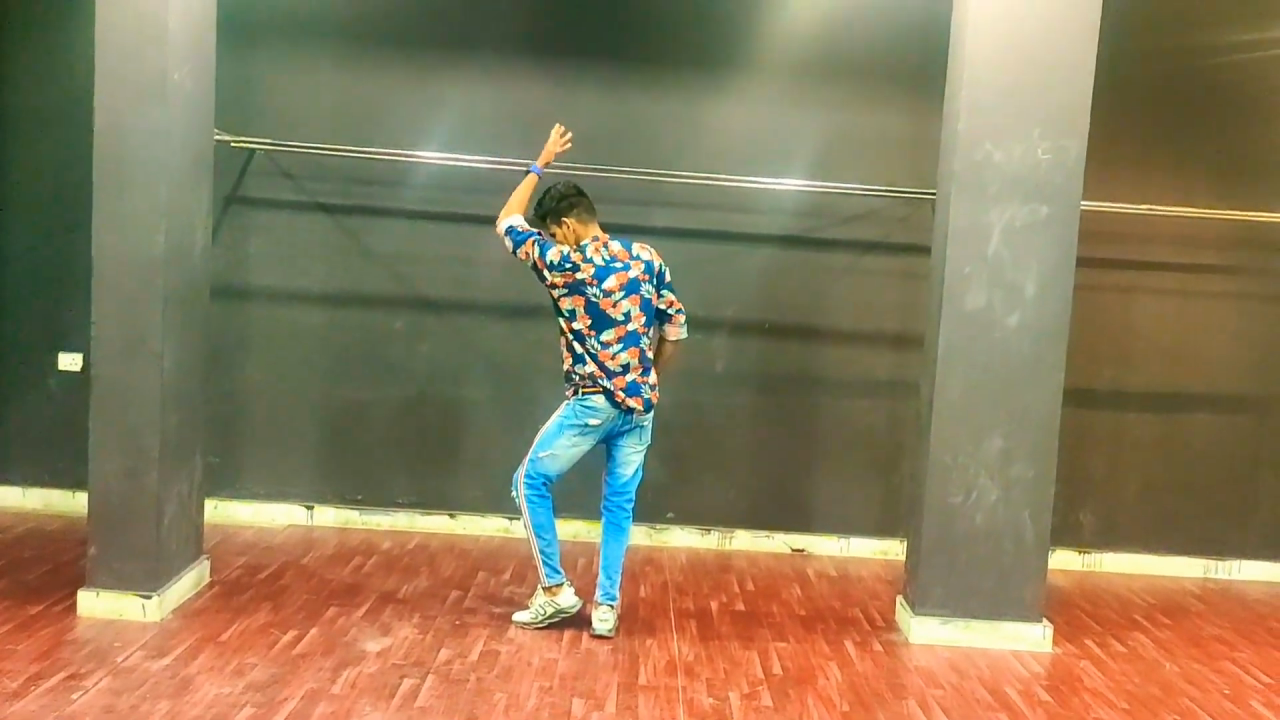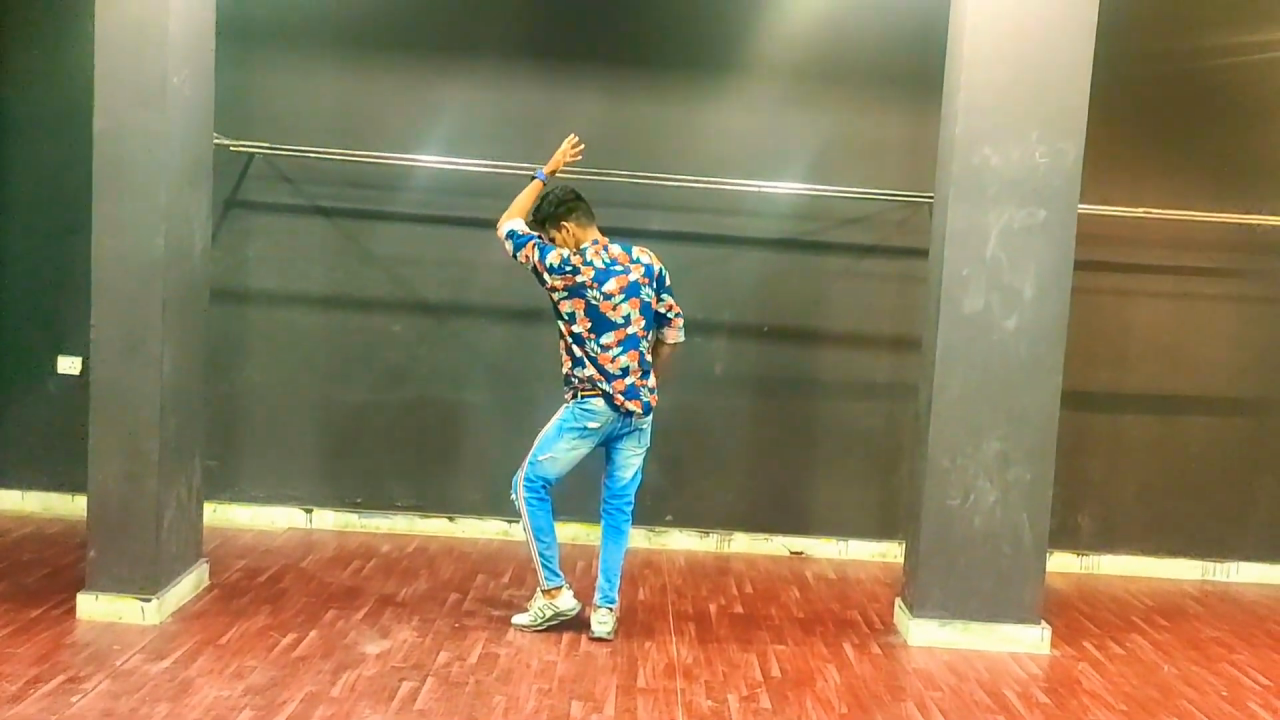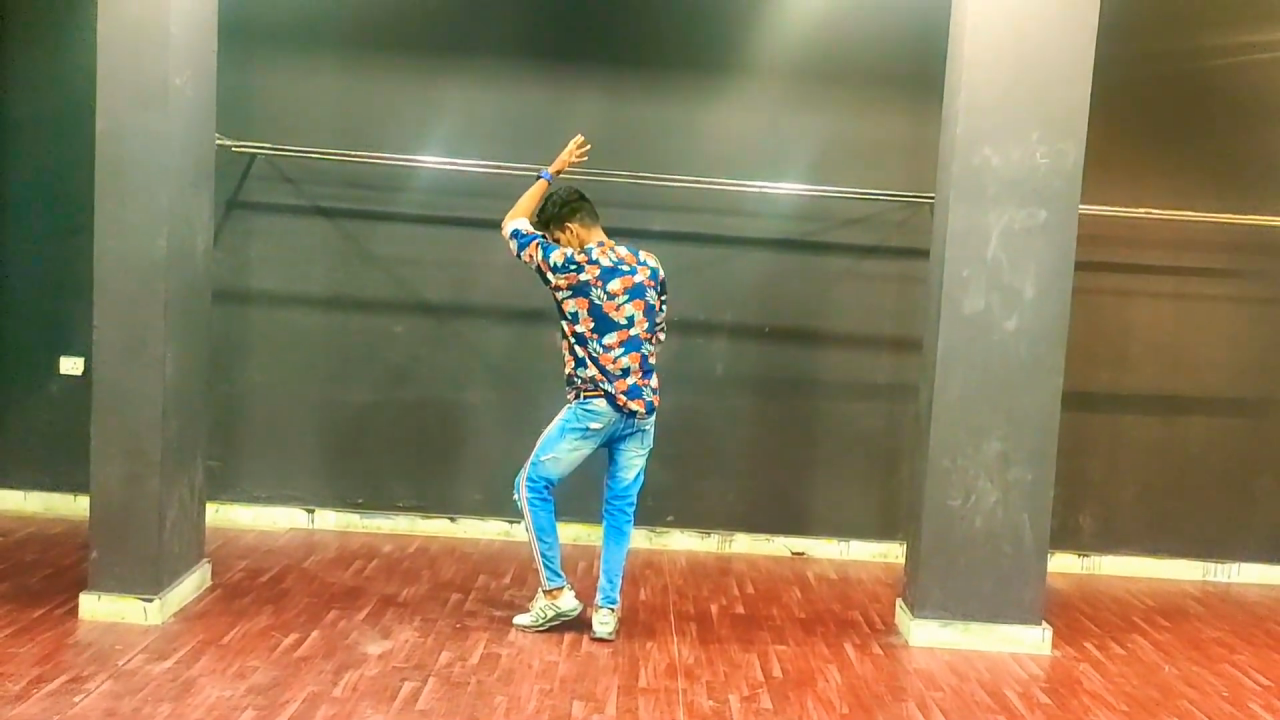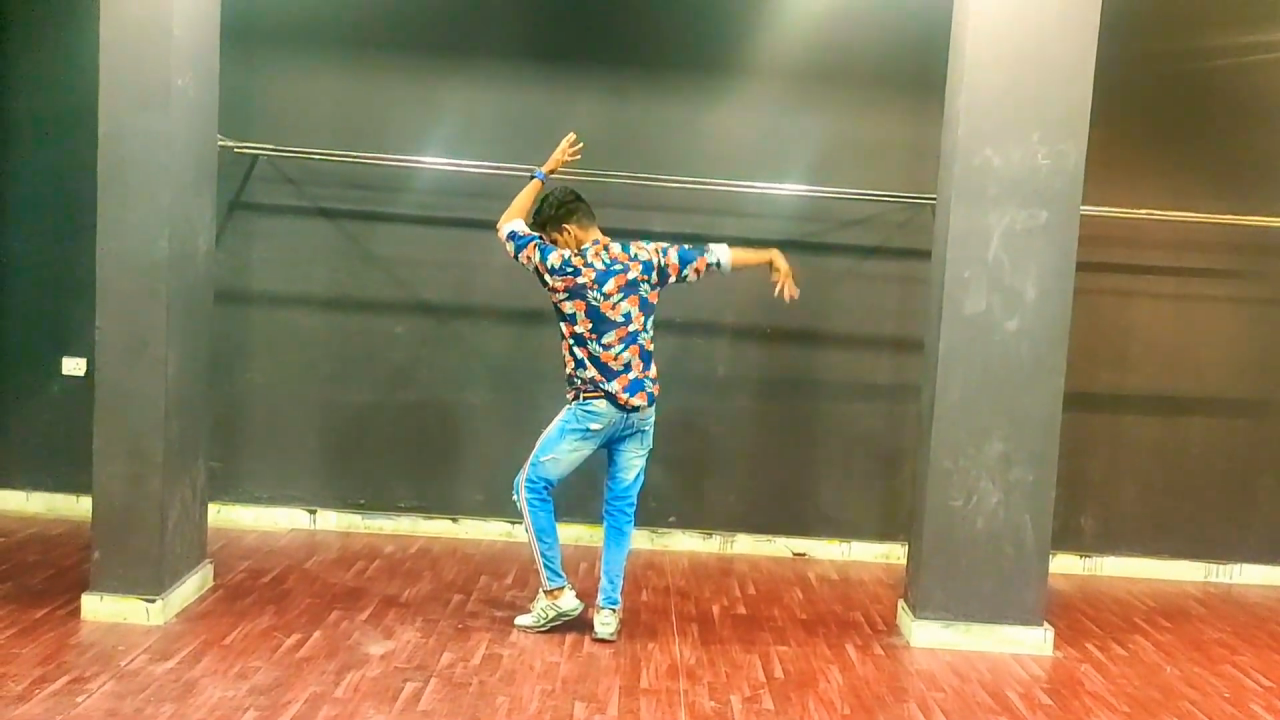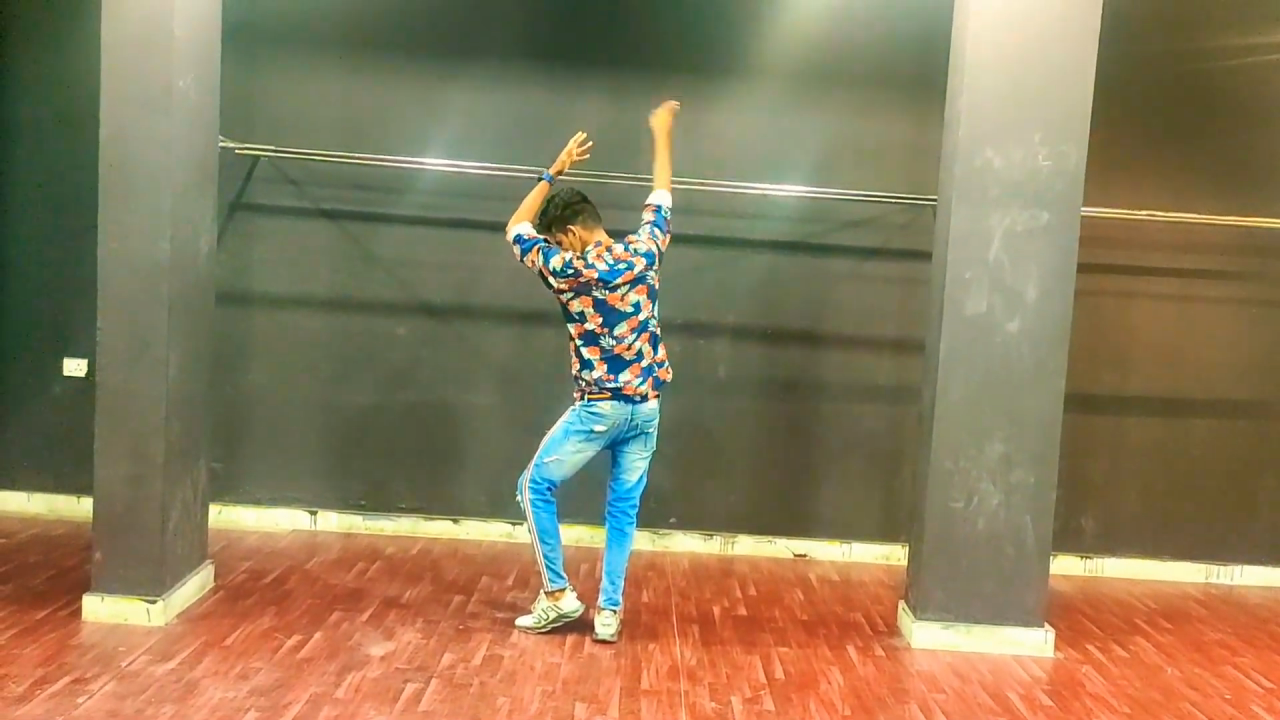
dt=0.5s
person 1, frame 1
left shoulder: (563, 263)
right shoulder: (647, 258)
left elbow: (508, 223)
right elbow: (674, 328)
left wrist: (540, 164)
left hip: (592, 403)
right hip: (641, 404)
left knee: (531, 481)
right knee: (619, 503)
left ankle: (556, 591)
right ankle: (606, 607)
person 1, frame 2
left shoulder: (563, 266)
right shoulder: (647, 262)
left elbow: (508, 225)
right elbow: (672, 331)
left wrist: (547, 172)
left hip: (591, 406)
right hip: (640, 407)
left knee: (530, 484)
right knee: (619, 506)
left ankle: (554, 593)
right ankle: (606, 609)
person 1, frame 3
left shoulder: (566, 266)
right shoulder: (650, 267)
left elbow: (513, 225)
left wrist: (552, 172)
left hip: (592, 407)
right hip: (643, 408)
left knee: (533, 485)
right knee: (621, 507)
left ankle: (556, 594)
right ankle: (607, 610)
person 1, frame 4
left shoulder: (562, 267)
right shoulder: (646, 258)
left elbow: (508, 226)
right elbow: (714, 255)
left wrist: (545, 172)
right wrist: (773, 256)
left hip: (593, 408)
right hip: (641, 410)
left knee: (532, 485)
right knee: (621, 508)
left ankle: (556, 594)
right ankle: (609, 611)
person 1, frame 5
left shoulder: (568, 269)
right shoulder: (643, 252)
left elbow: (518, 228)
right elbow: (659, 196)
left wrist: (555, 171)
right wrist: (661, 131)
left hip: (599, 409)
right hip: (646, 409)
left knee: (536, 487)
right knee: (623, 508)
left ankle: (559, 596)
right ankle: (609, 612)
